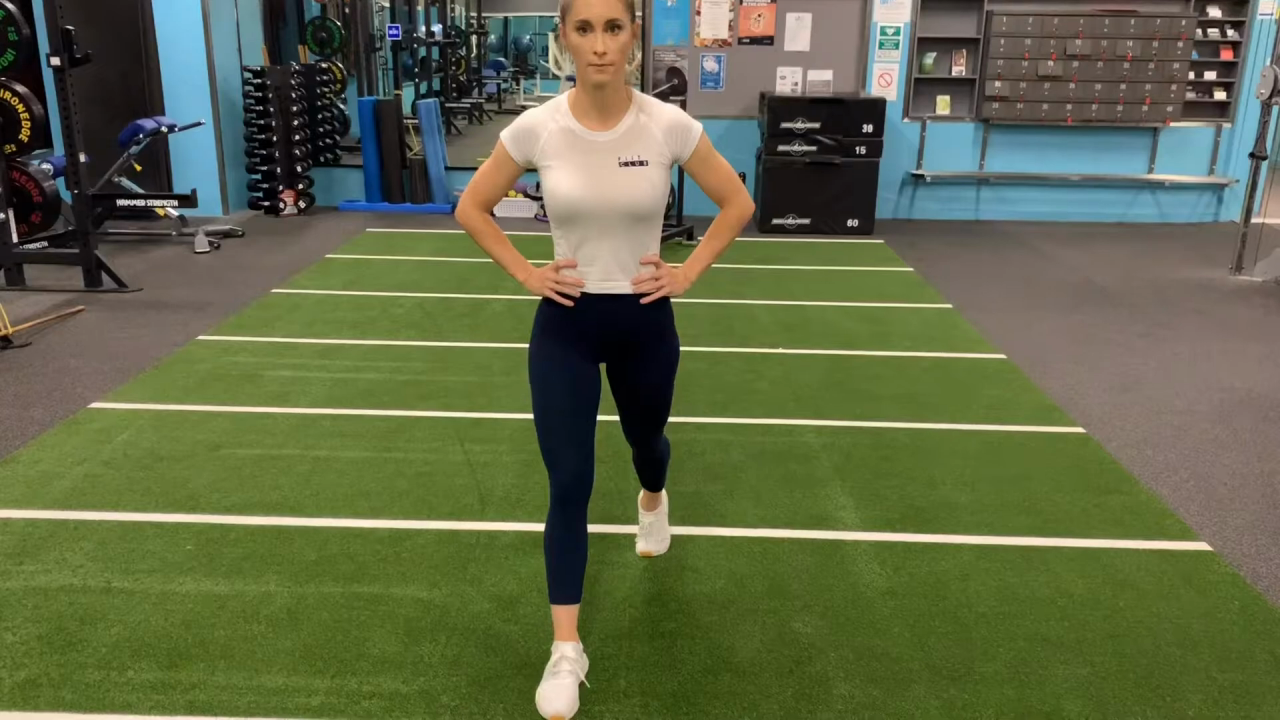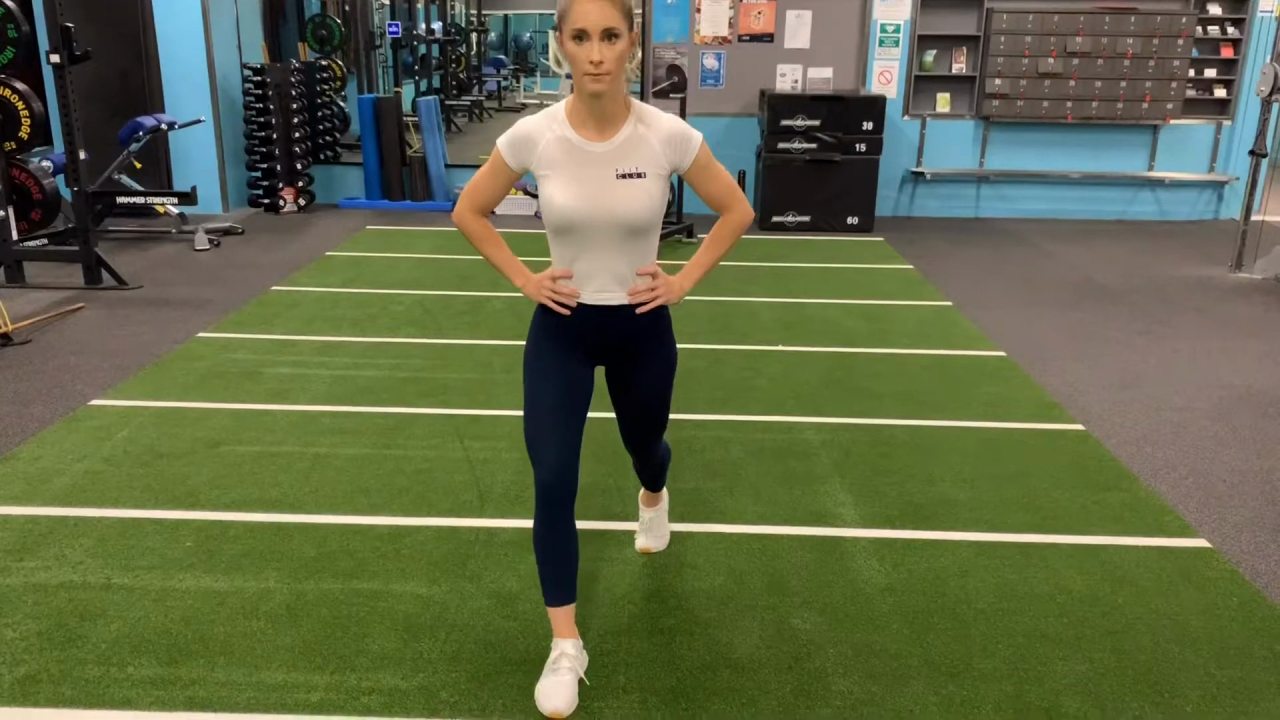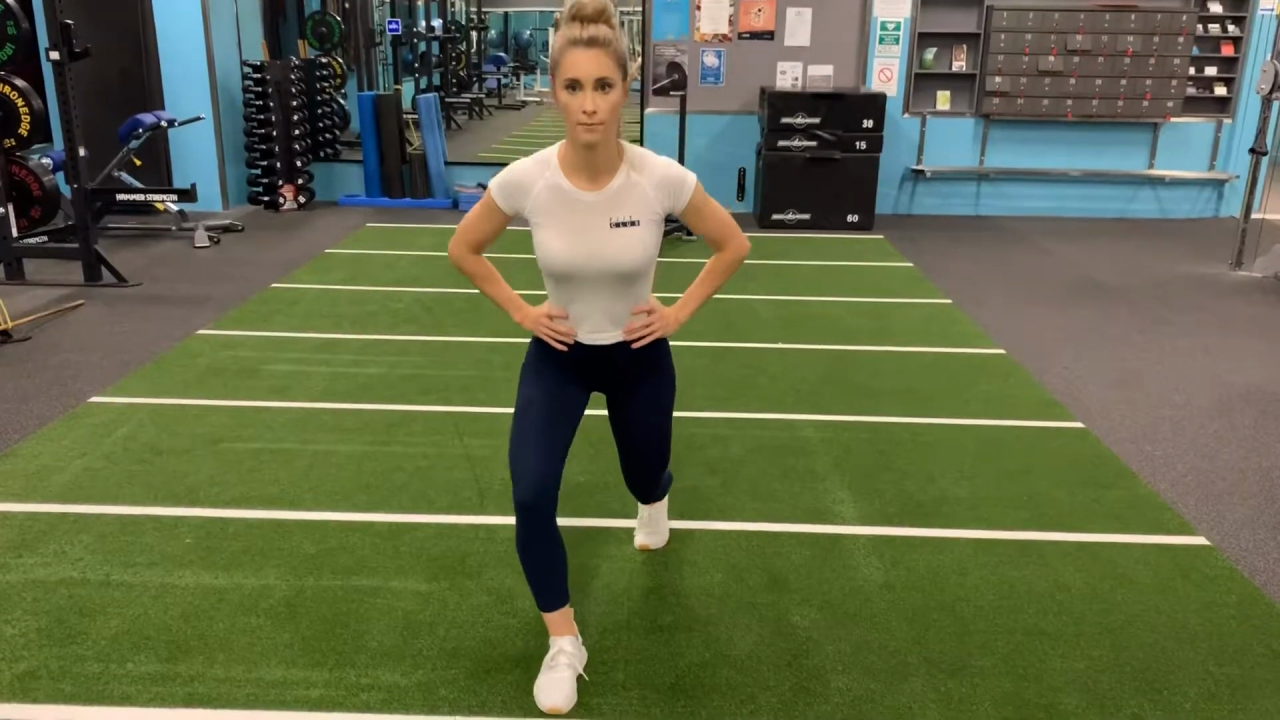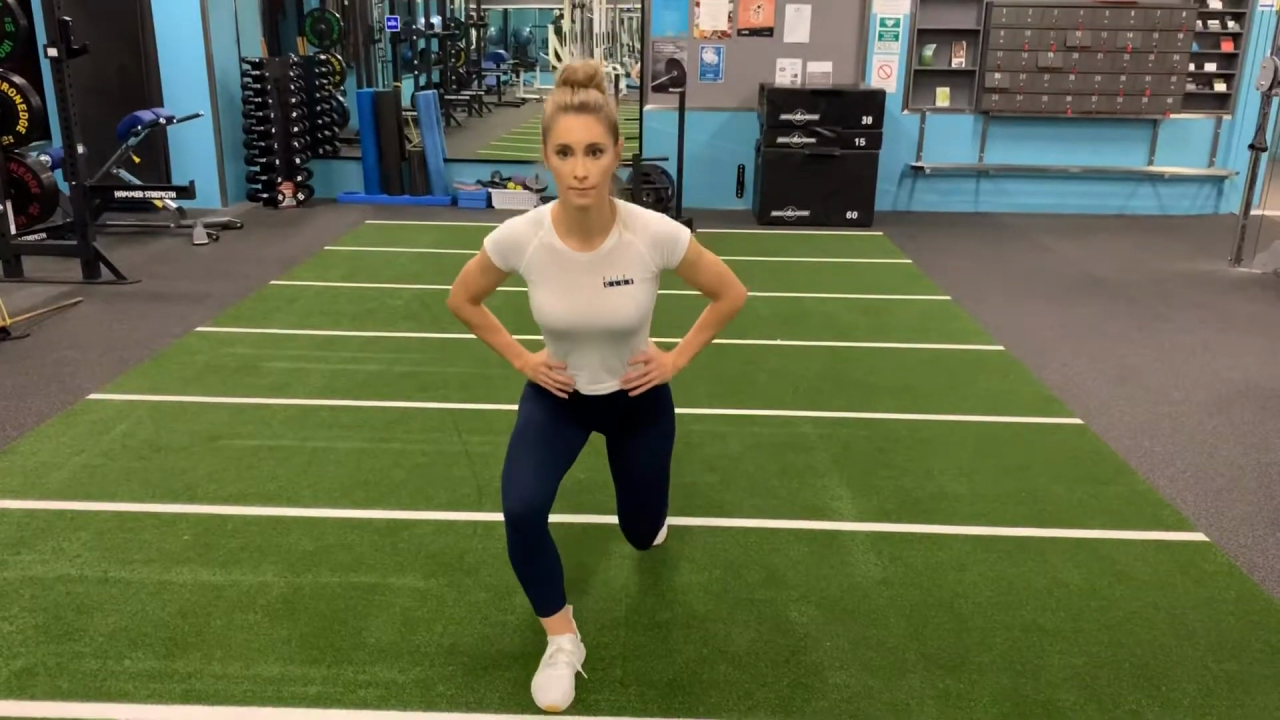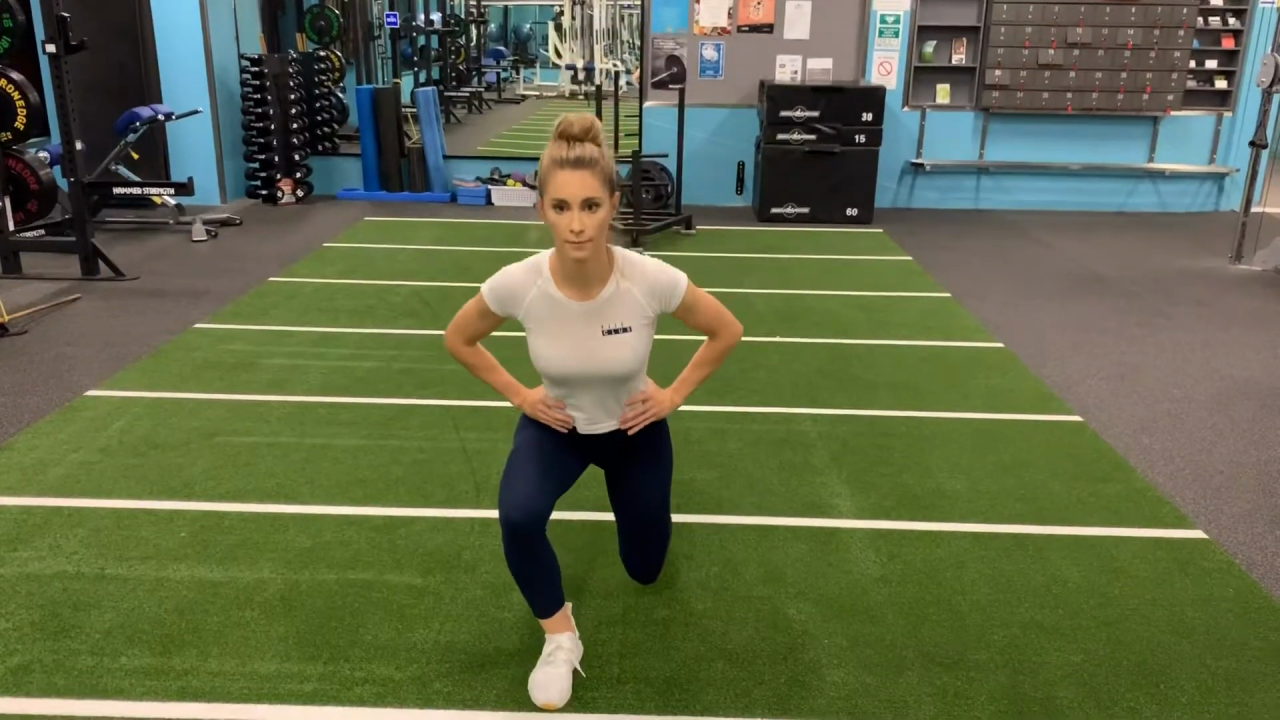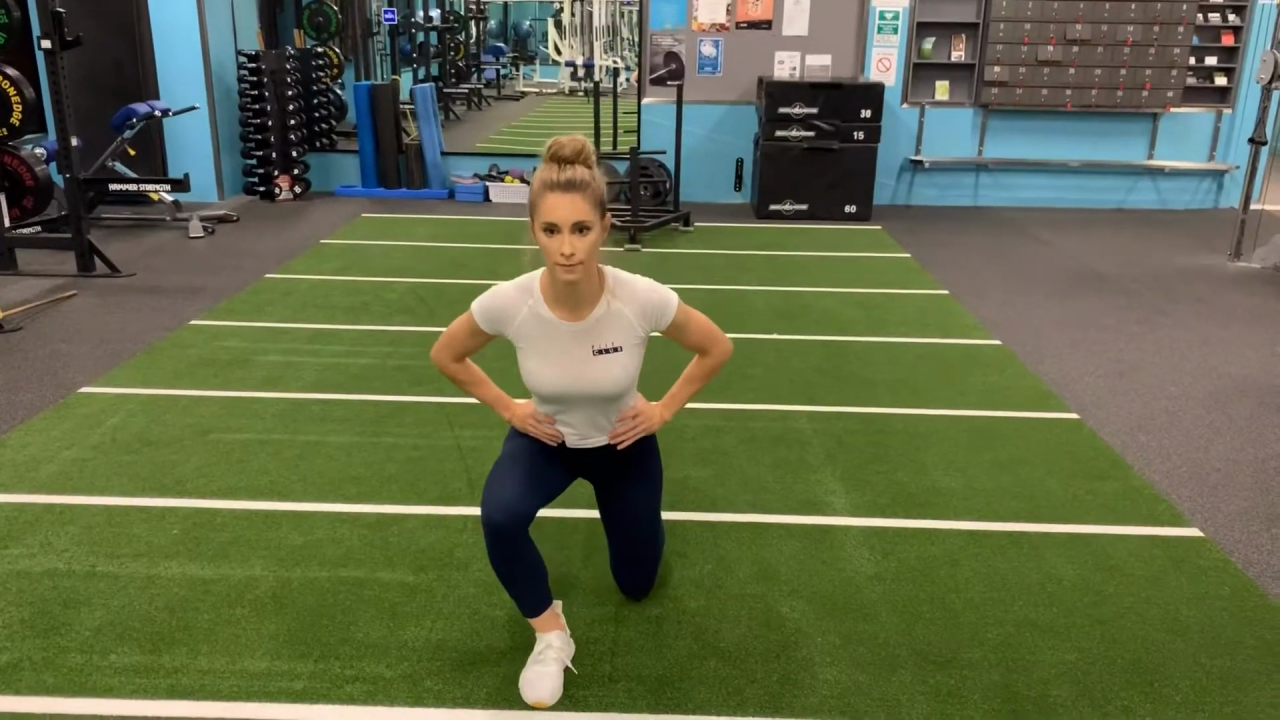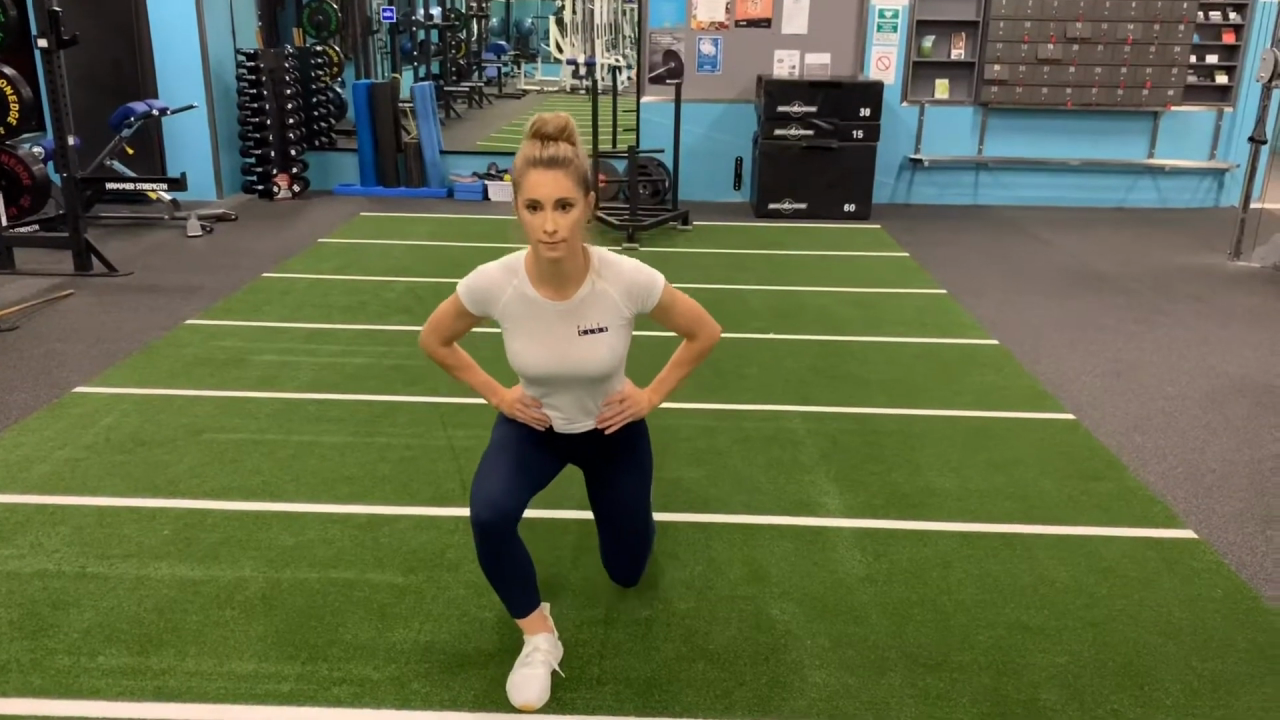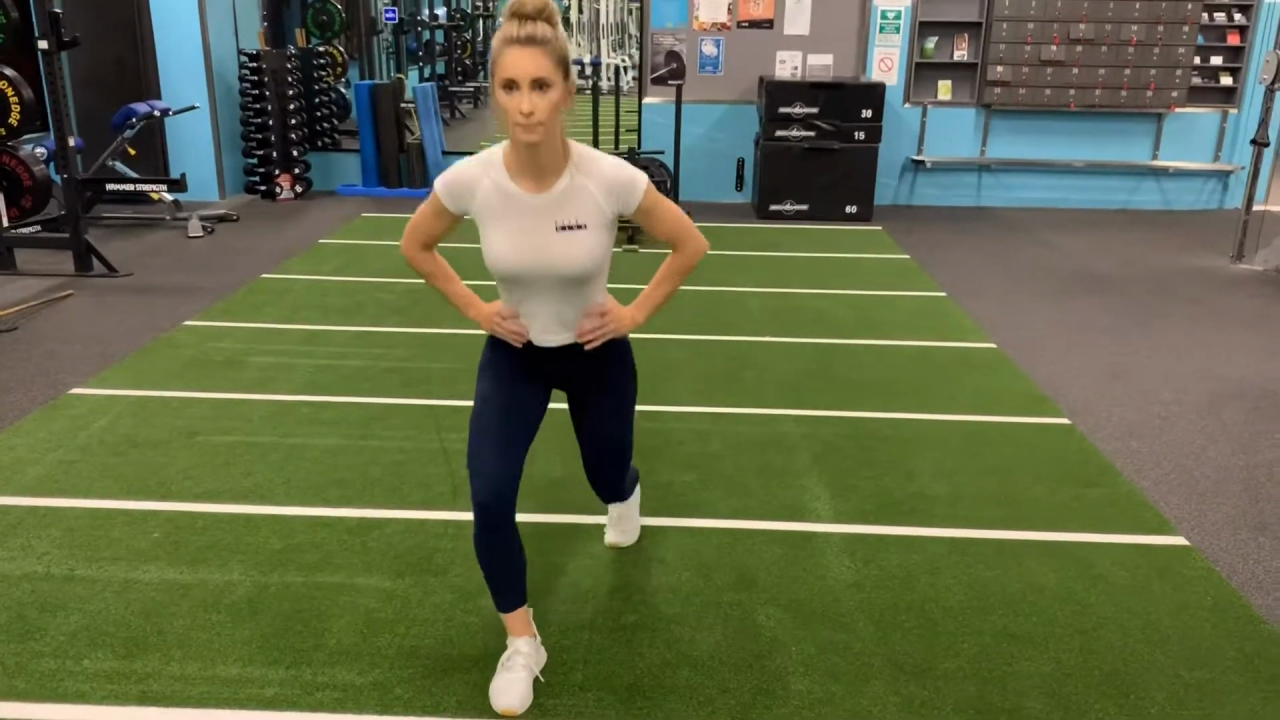
dt=0.3s
person 1, frame 1
left shoulder: (668, 124)
right shoulder: (535, 126)
left elbow: (737, 204)
right elbow: (472, 207)
left wrist: (687, 273)
right wrist: (527, 274)
left hip: (645, 321)
right hip: (566, 323)
left knee: (645, 437)
right knee: (569, 482)
left ankle: (652, 499)
right ankle: (566, 649)
person 1, frame 2
left shoulder: (667, 134)
right shoulder: (532, 135)
left elbow: (737, 211)
right elbow: (469, 212)
left wrist: (685, 280)
right wrist: (522, 279)
left hip: (641, 327)
right hip: (561, 329)
left knee: (644, 444)
right knee: (553, 484)
left ankle: (653, 496)
right ankle: (566, 646)
person 1, frame 3
left shoulder: (661, 177)
right shoulder: (523, 179)
left elbow: (734, 246)
right elbow: (464, 249)
left wrist: (679, 312)
right wrist: (521, 311)
left hip: (638, 357)
right hip: (558, 357)
left knee: (644, 485)
right knee: (530, 497)
left ankle: (657, 500)
right ankle: (563, 642)
person 1, frame 4
left shoulder: (655, 233)
right shoulder: (520, 235)
left elbow: (731, 294)
right elbow: (462, 299)
left wrist: (677, 358)
right wrist: (519, 358)
left hip: (637, 398)
right hip: (558, 396)
left knee: (643, 531)
right knee: (522, 511)
left ankle: (650, 508)
right ankle: (562, 641)
person 1, frame 5
left shoulder: (652, 279)
right shoulder: (516, 283)
left elbow: (726, 331)
right elbow: (459, 339)
left wrist: (673, 394)
right wrist: (519, 394)
left hip: (634, 429)
right hip: (557, 426)
left knee: (644, 568)
right knee: (518, 517)
left ankle: (644, 499)
right ankle: (560, 637)
person 1, frame 6
left shoulder: (643, 299)
right shoulder: (507, 303)
left elbow: (716, 349)
right elbow: (446, 356)
left wrist: (663, 411)
right wrist: (509, 409)
left hip: (623, 445)
right hip: (546, 439)
left knee: (636, 585)
right knee: (500, 518)
left ankle: (634, 506)
right ankle: (550, 635)
person 1, frame 7
left shoulder: (627, 278)
right shoulder: (492, 281)
left elbow: (705, 333)
right elbow: (435, 339)
left wrist: (652, 395)
right wrist: (496, 394)
left hip: (612, 430)
right hip: (532, 427)
left knee: (625, 571)
right knee: (490, 518)
left ankle: (631, 508)
right ankle: (539, 638)
person 1, frame 8
left shoulder: (609, 176)
right shoulder: (469, 178)
left elbow: (691, 246)
right elbow: (414, 247)
left wrist: (636, 313)
right wrist: (474, 309)
left hip: (596, 354)
right hip: (513, 358)
left knee: (609, 487)
right knee: (489, 500)
left ankle: (628, 491)
right ankle: (521, 644)
